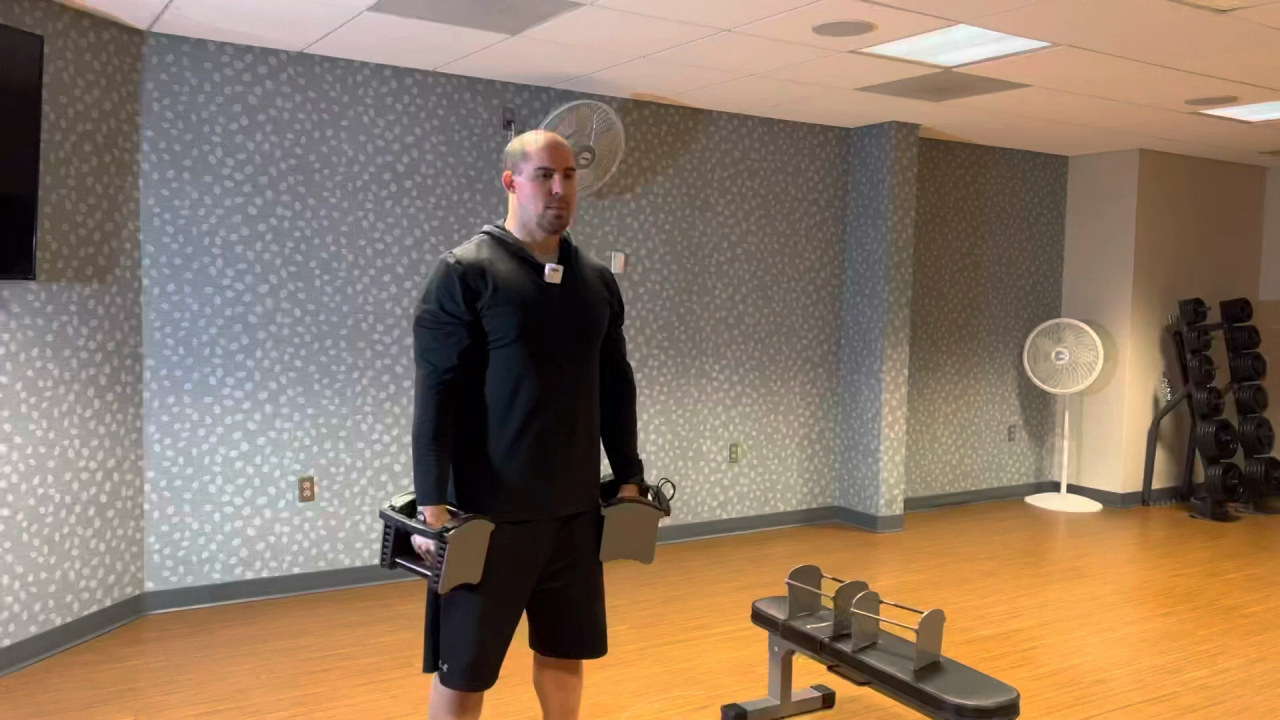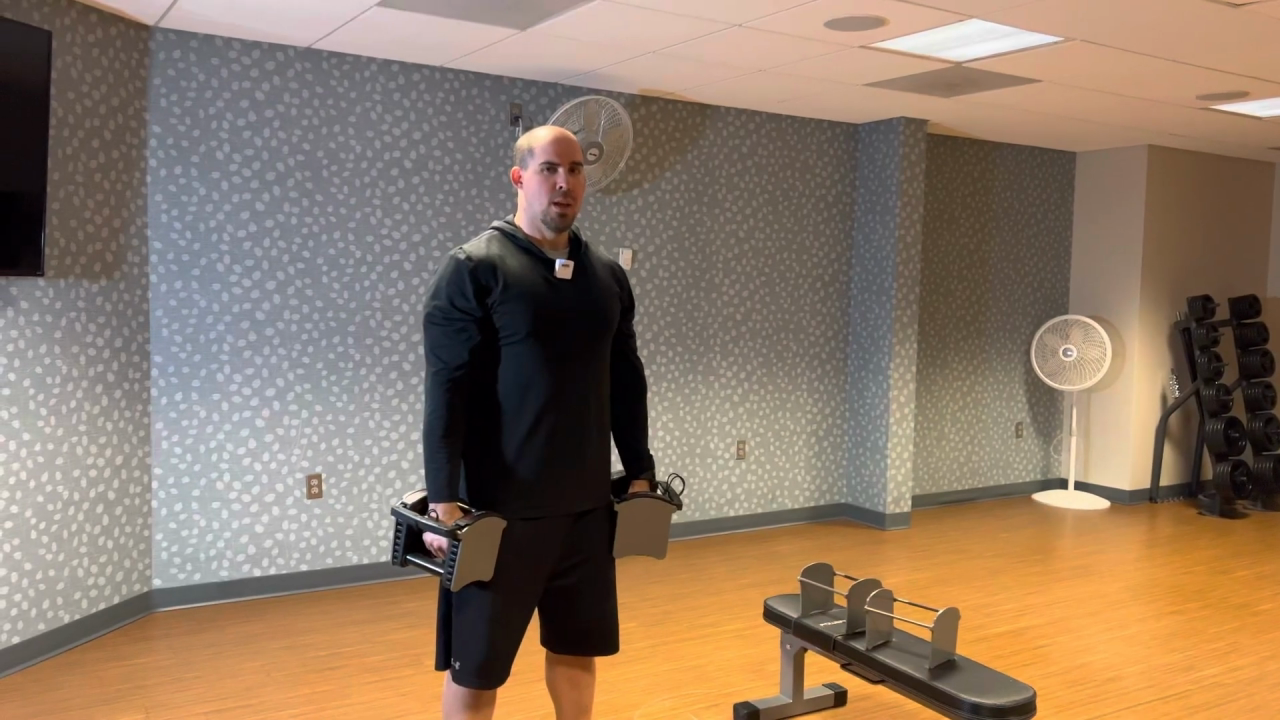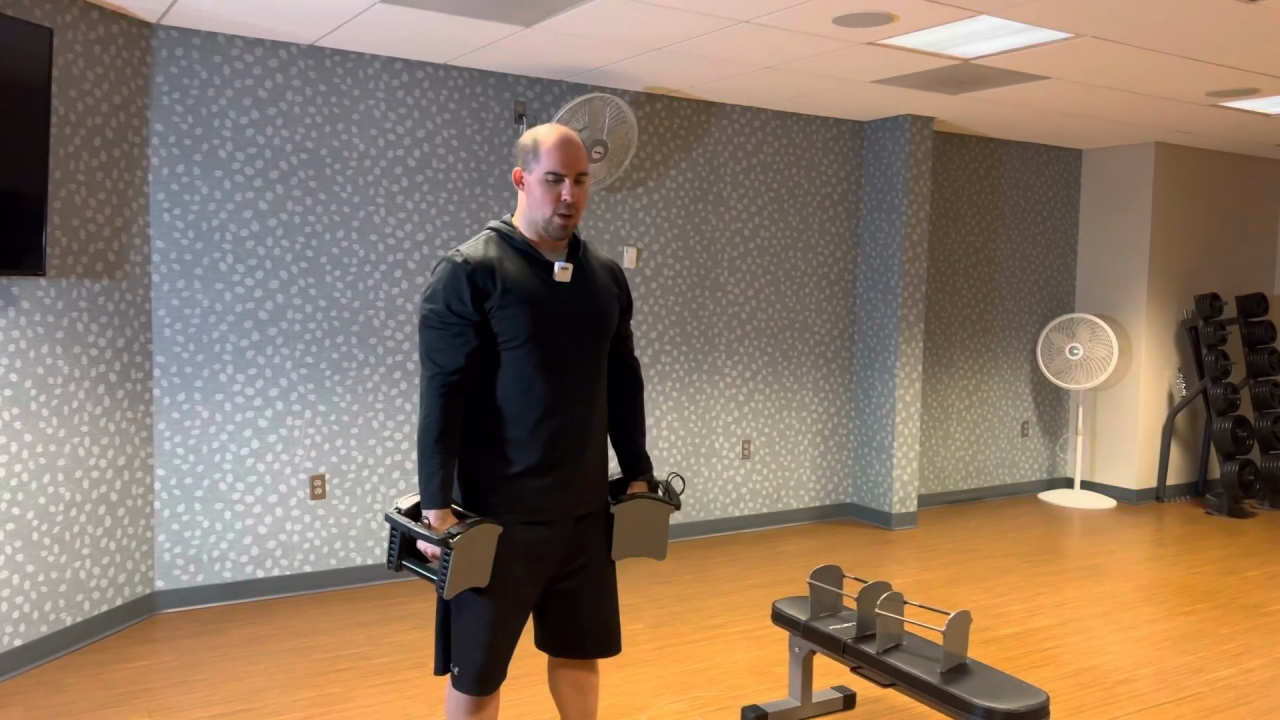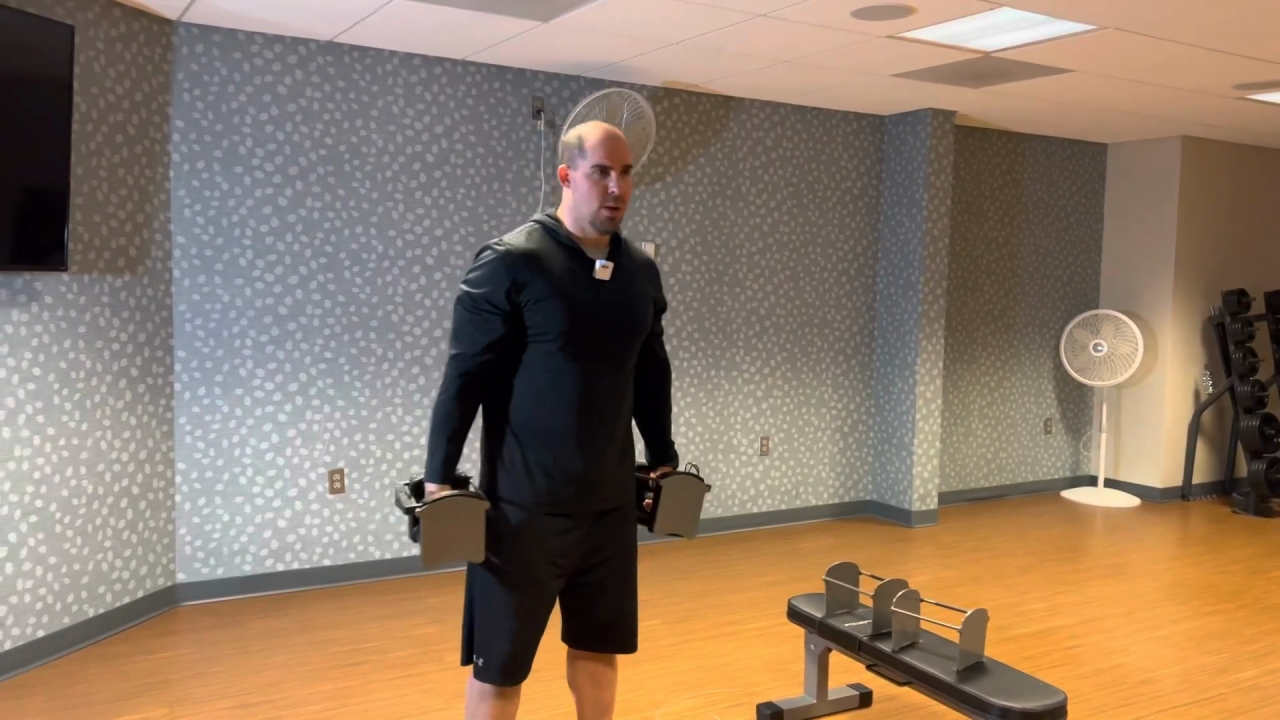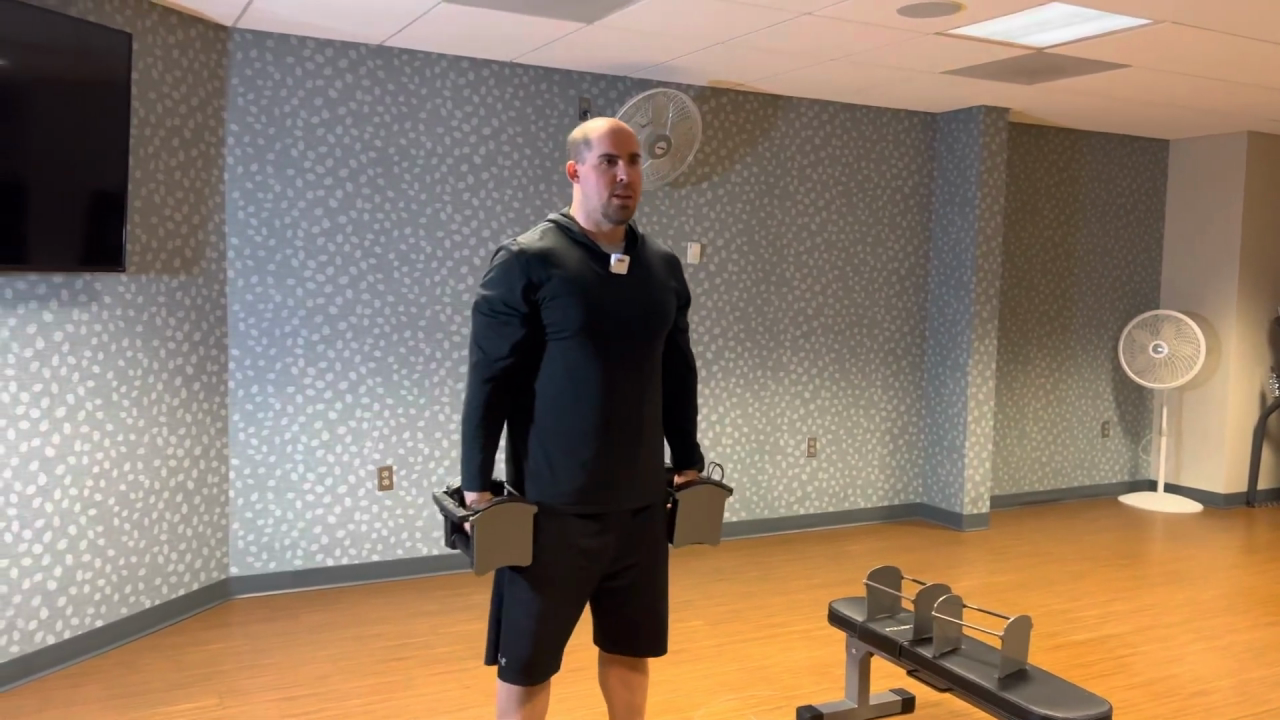
dt=1s
person 1, frame 1
left shoulder: (597, 281)
right shoulder: (465, 273)
left elbow: (615, 387)
right elbow: (436, 394)
left wrist: (629, 477)
right wrist: (431, 502)
left hip: (575, 509)
right hip: (488, 513)
left knee: (564, 652)
right knee: (464, 667)
person 1, frame 2
left shoulder: (607, 275)
right shoulder: (473, 269)
left elbow: (626, 381)
right elbow: (447, 390)
left wrist: (640, 472)
right wrist: (444, 499)
left hip: (587, 505)
right hip: (499, 509)
left knee: (577, 648)
right knee: (476, 665)
person 1, frame 3
left shoulder: (606, 275)
right shoulder: (469, 272)
left elbow: (624, 382)
right elbow: (442, 396)
left wrist: (637, 473)
right wrist: (437, 504)
left hip: (585, 508)
right hip: (497, 513)
left knee: (580, 651)
right knee: (477, 668)
person 1, frame 4
left shoulder: (641, 272)
right shoulder: (510, 263)
right elbow: (465, 374)
left wrist: (663, 458)
right wrist: (439, 475)
left hip: (610, 498)
right hip: (525, 501)
left knee: (600, 644)
right knee: (501, 658)
person 1, frame 5
left shoulder: (664, 268)
right shoulder: (526, 262)
left elbow: (678, 373)
right elbow: (489, 380)
left wrist: (688, 462)
right wrist: (477, 483)
left hip: (641, 499)
right hip: (553, 502)
left knee: (631, 646)
right knee: (528, 657)
